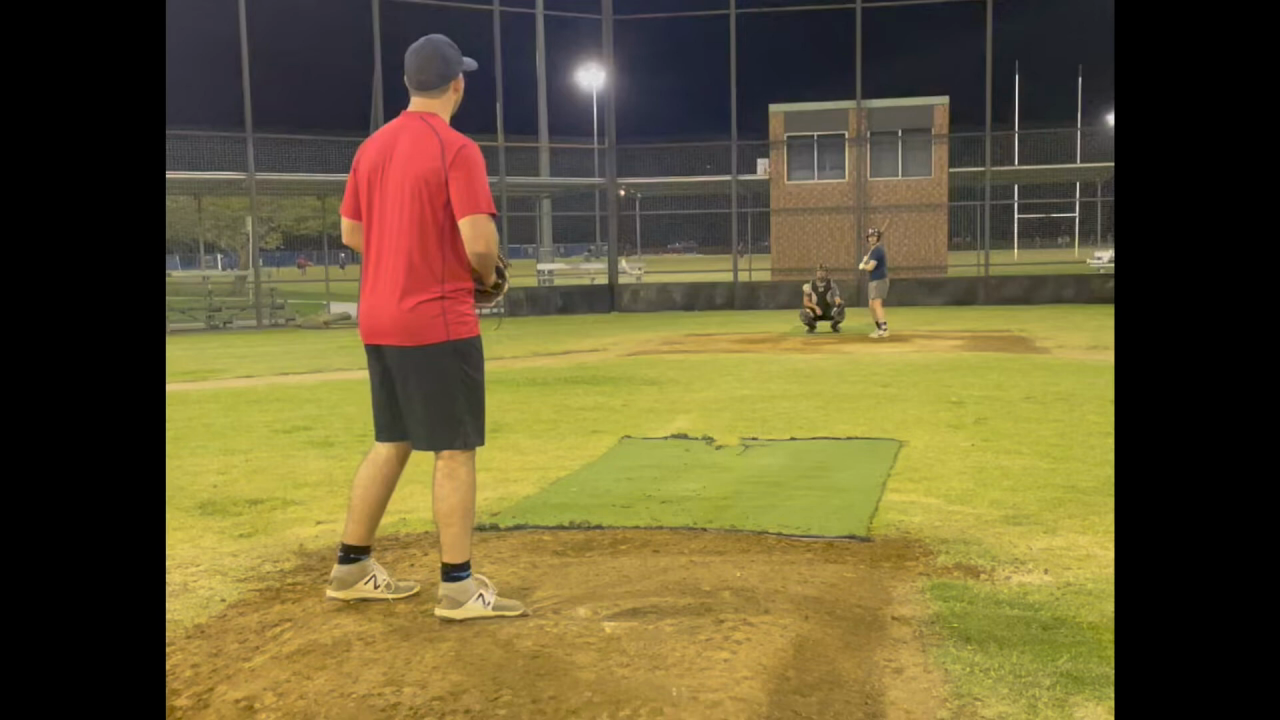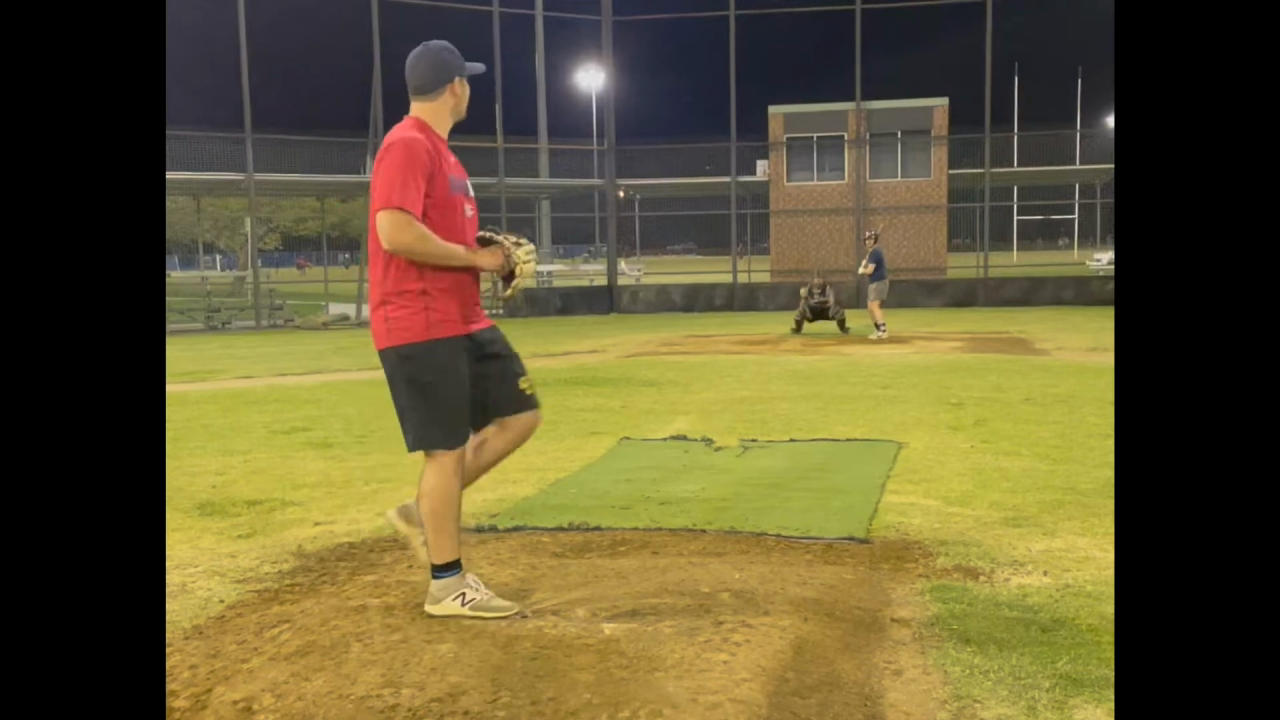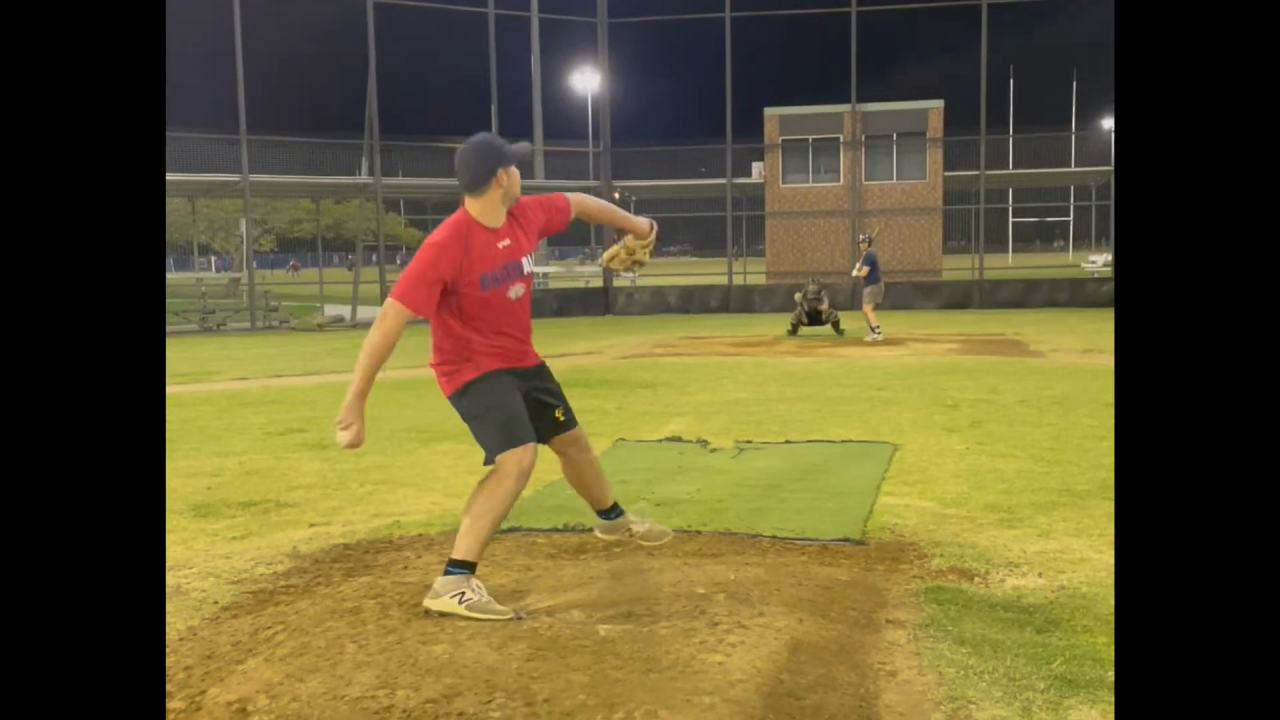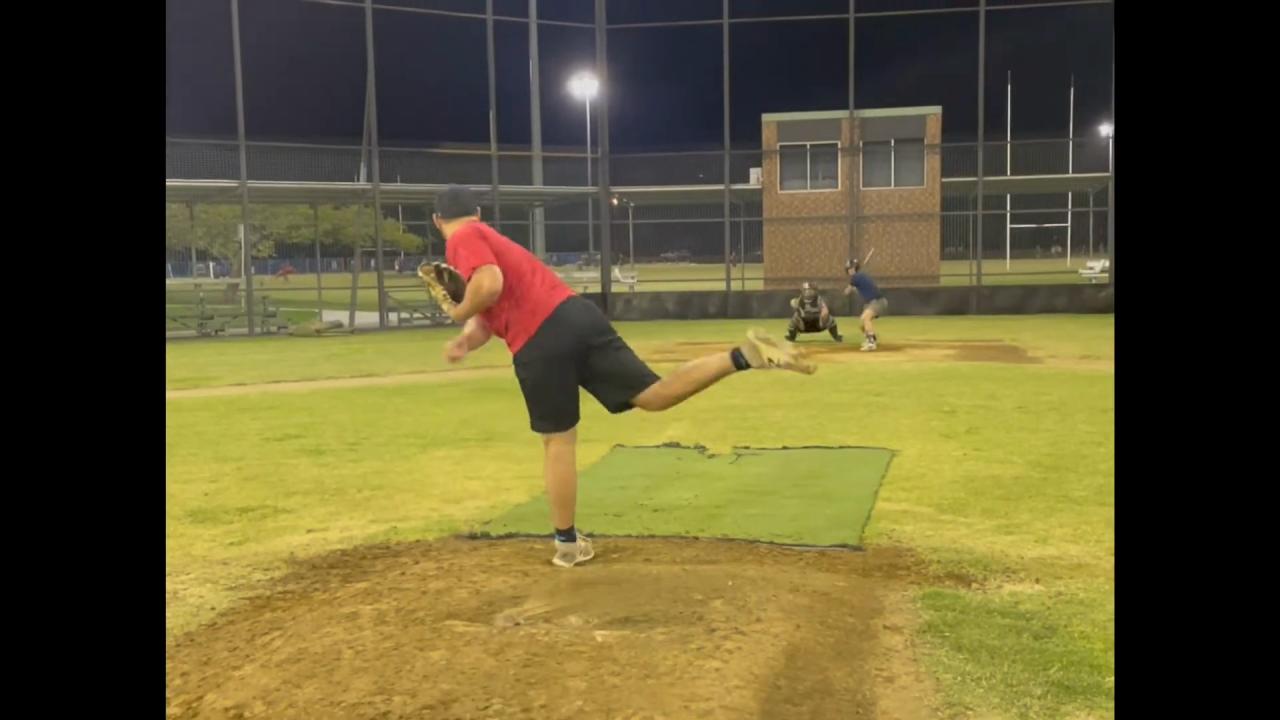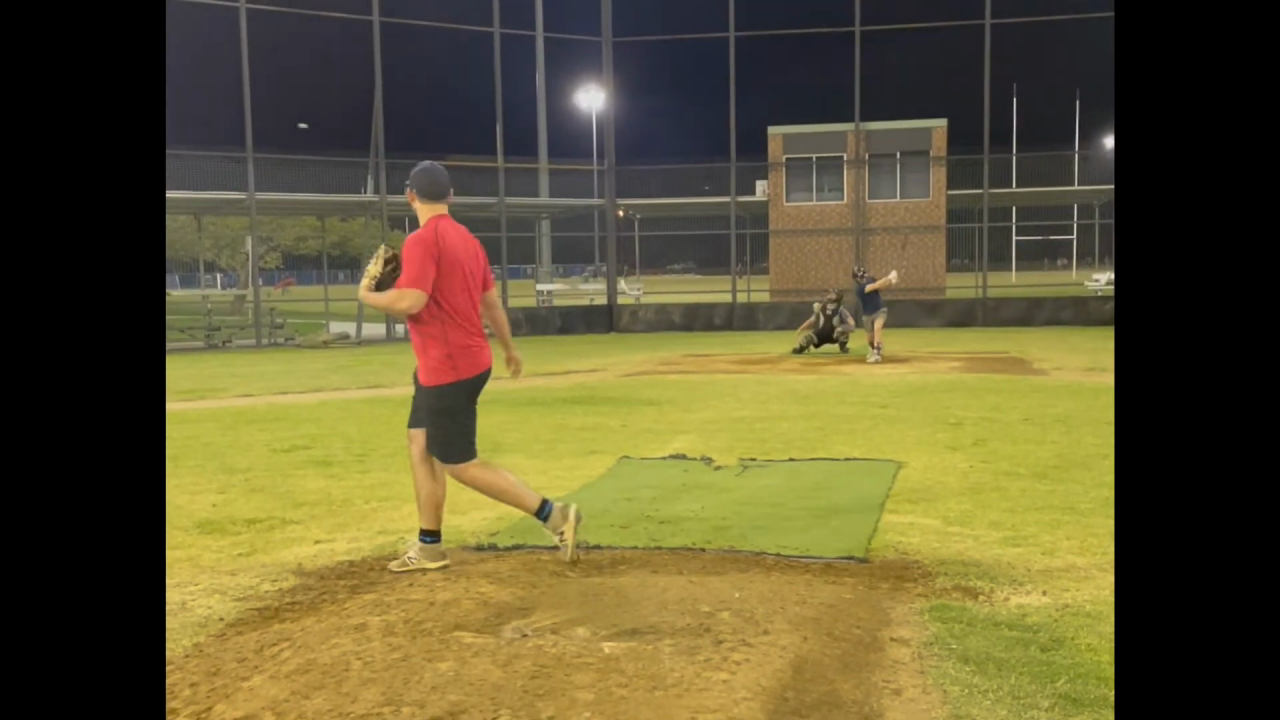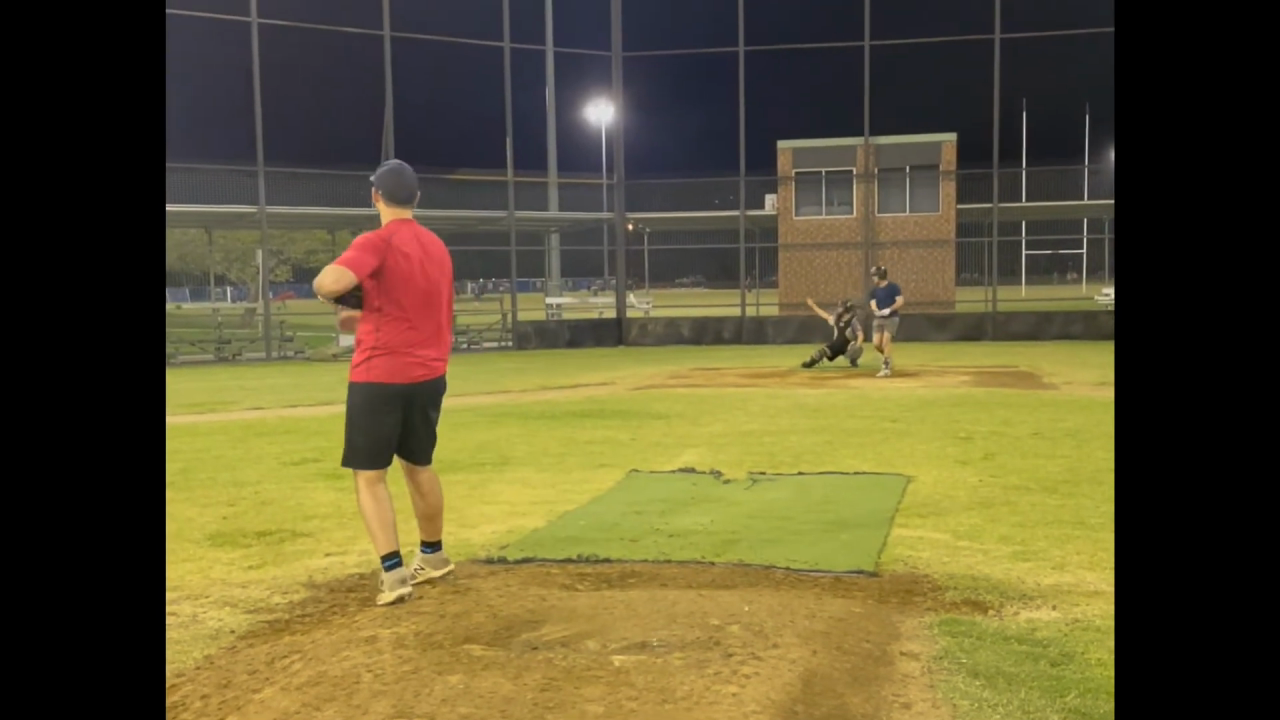
dt=0.7s
person 1, frame 1
left shoulder: (371, 147)
right shoulder: (458, 149)
left elbow: (352, 233)
right elbow: (480, 244)
right wrist: (487, 274)
left hip: (380, 321)
right hip: (438, 322)
left knee: (390, 444)
right knee: (457, 452)
left ankle: (352, 566)
right ankle: (459, 587)
person 1, frame 2
left shoulder: (440, 150)
right shoulder: (406, 146)
right elbow: (394, 235)
left wrist: (487, 253)
right wrist: (473, 259)
left hip: (463, 321)
right hip: (419, 325)
left knee: (521, 418)
right knee: (446, 450)
left ankle: (422, 511)
right ankle: (446, 584)
person 1, frame 3
left shoulder: (529, 215)
right shoulder: (447, 246)
left elbow: (577, 203)
right elbow: (389, 319)
left wrist: (631, 221)
right wrist: (354, 402)
left hip: (522, 364)
right hip: (473, 373)
left knee: (571, 437)
right knee: (516, 459)
left ankle: (613, 520)
right ankle: (454, 584)
person 1, frame 4
left shoulder: (461, 240)
right shoulder: (488, 238)
left elbow: (490, 285)
right elbow: (488, 319)
left wrist: (461, 310)
right wrist: (463, 342)
left hip: (542, 347)
right hip: (572, 318)
left knee: (558, 441)
right knee: (657, 394)
left ankle: (567, 542)
right ankle: (744, 355)
person 1, frame 5
left shoulder: (422, 242)
right shoulder: (467, 240)
left elbow: (411, 303)
right elbow: (492, 302)
left wrist: (370, 296)
right wrist: (509, 348)
left hip: (448, 370)
right hip: (462, 364)
left knee: (463, 465)
right knee: (420, 445)
left ankle: (554, 513)
right ankle: (429, 546)
person 1, frame 6
left shoulder: (375, 241)
right shoulder: (437, 247)
left elbow: (334, 283)
left wrist: (322, 279)
left hip: (378, 375)
right hip: (429, 375)
left knee: (369, 475)
right knee: (419, 467)
left ankle: (393, 572)
right ankle: (433, 555)
